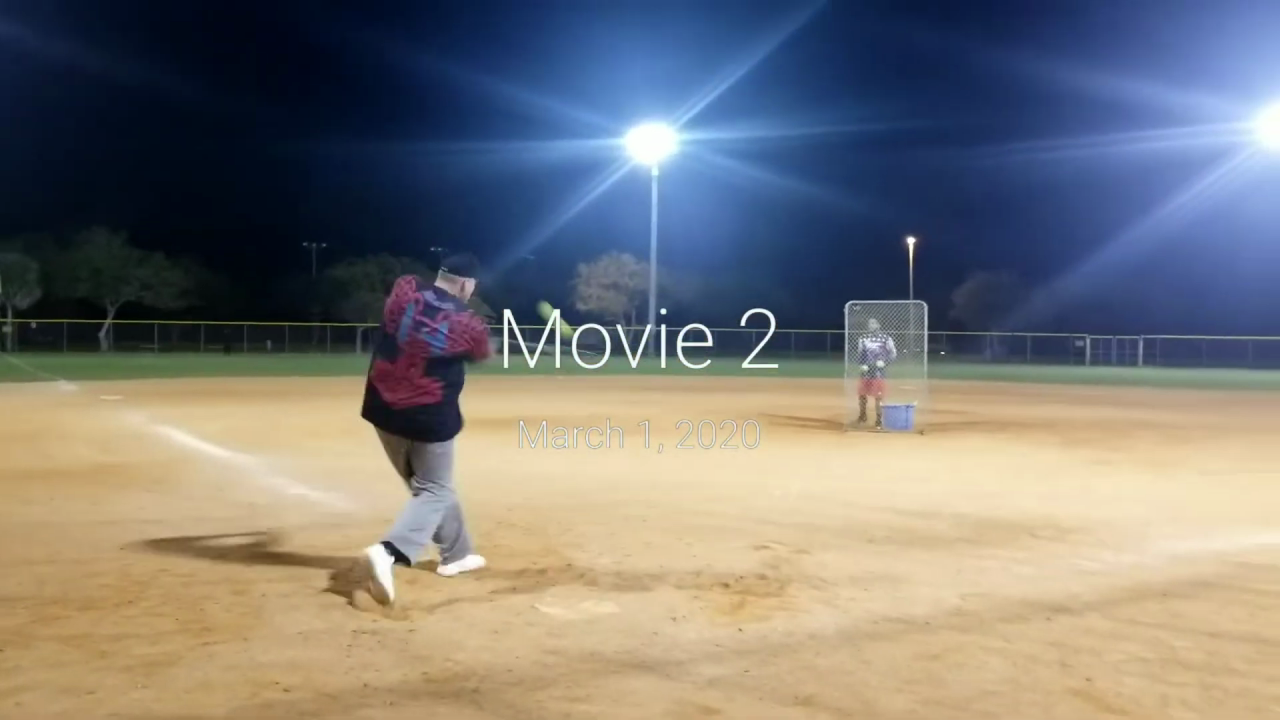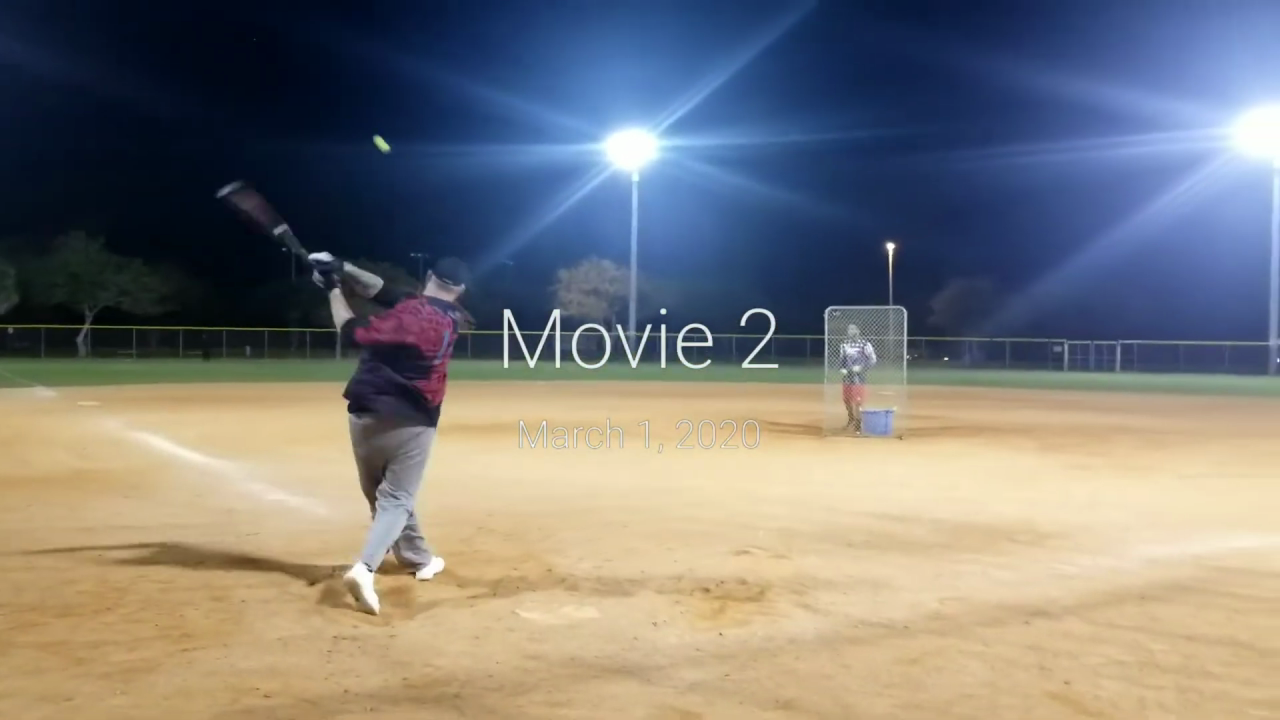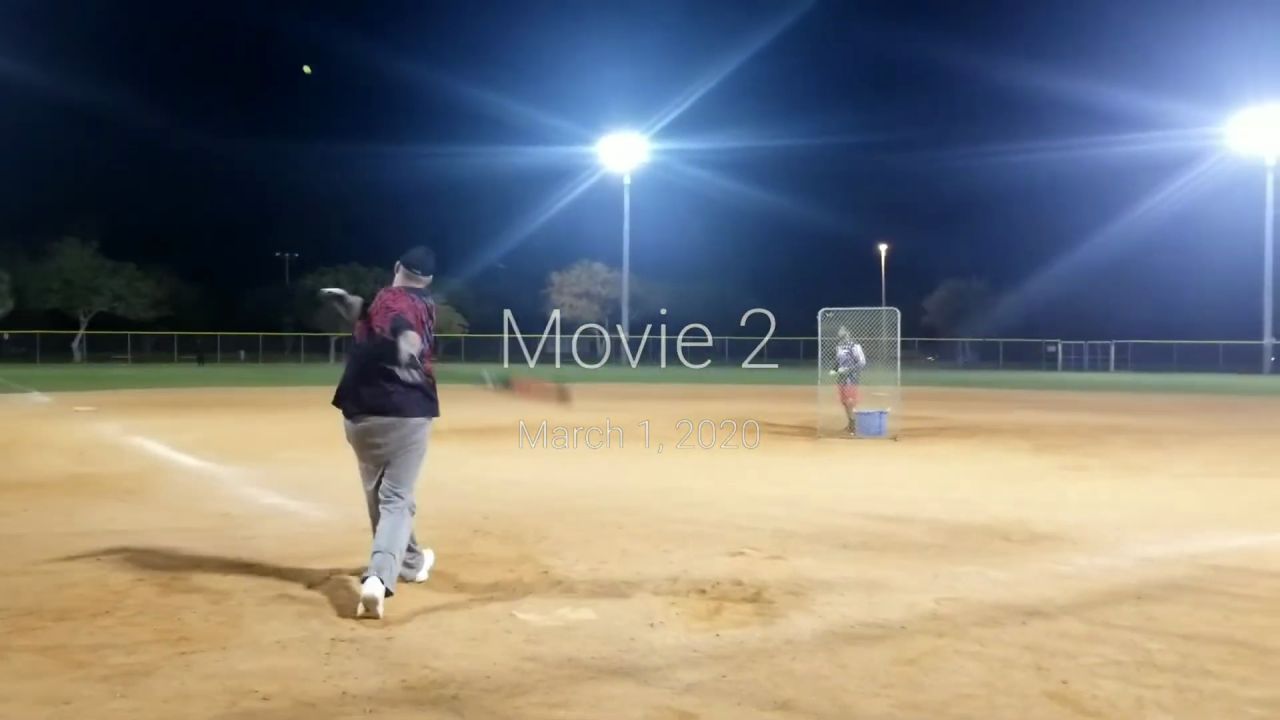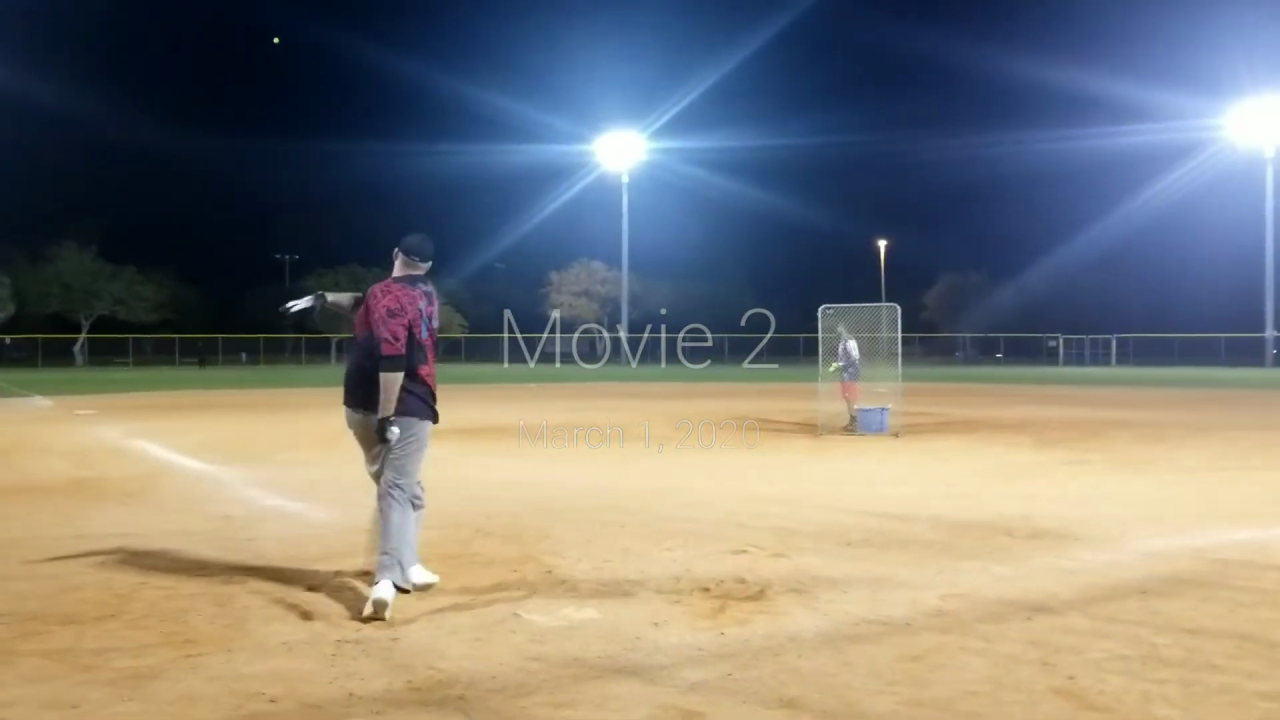
dt=0.2s
person 1, frame 1
left shoulder: (406, 289)
right shoulder: (468, 324)
right elbow: (481, 354)
left hip: (383, 412)
right hip: (428, 420)
left knee: (428, 485)
right knee: (434, 494)
left ankle: (455, 552)
right ankle: (388, 551)
person 1, frame 2
left shoulder: (414, 311)
right shoulder: (454, 318)
left elbow: (355, 335)
left wrist: (333, 287)
right wrist: (345, 269)
left hip: (368, 413)
right hip: (416, 420)
left knee: (382, 493)
right knee: (397, 499)
left ankle: (417, 557)
right ankle: (365, 566)
person 1, frame 3
left shoulder: (391, 297)
right shoulder: (422, 303)
left elbow: (401, 326)
left wrist: (410, 355)
right wrist: (350, 302)
left hip: (365, 415)
right hip: (411, 414)
left knee: (381, 496)
right knee: (396, 500)
left ankle: (410, 561)
right ankle: (379, 577)
person 1, frame 4
left shoulder: (385, 293)
right shoulder: (428, 293)
left elbow: (390, 355)
left wrist: (387, 416)
right wrist: (322, 298)
left hip: (367, 409)
right hip: (414, 409)
left knee: (392, 489)
right knee: (400, 493)
left ankle: (398, 567)
right ankle: (390, 578)
